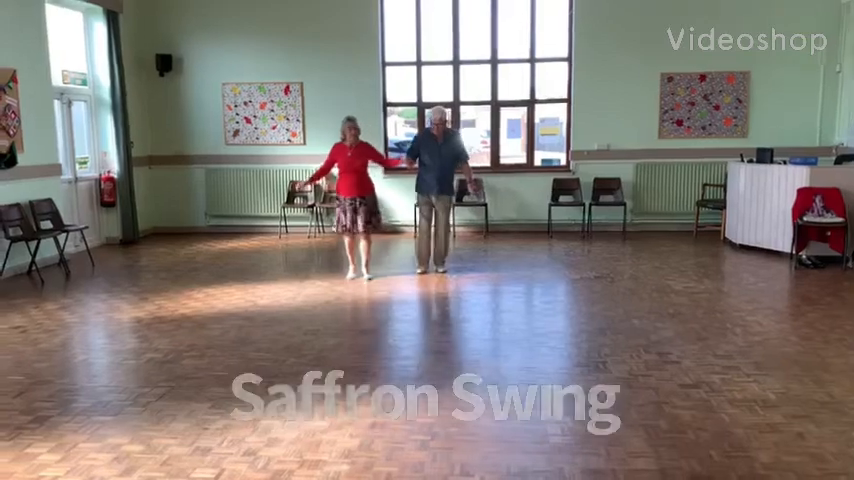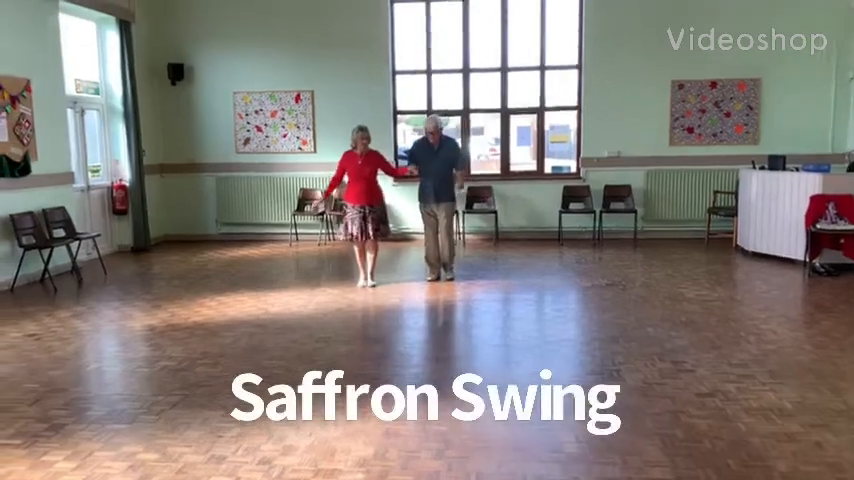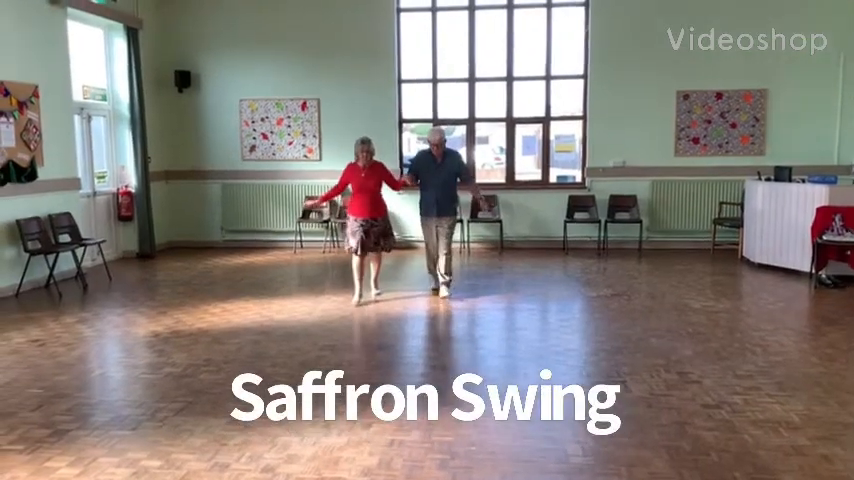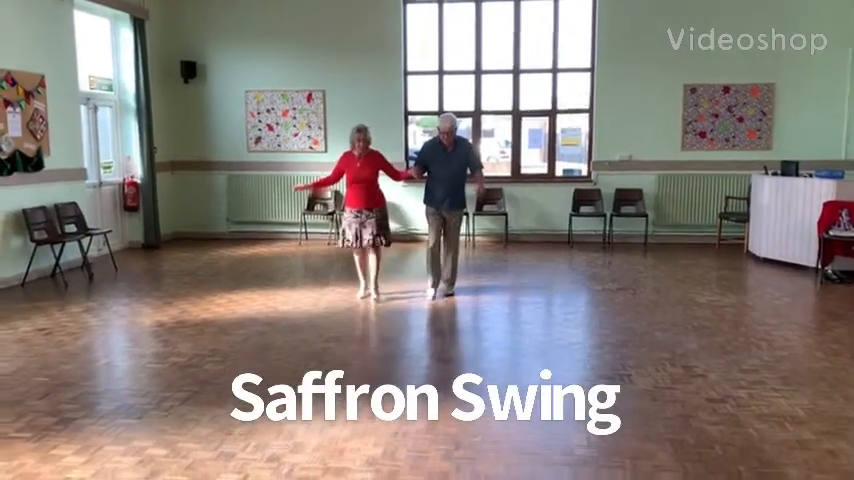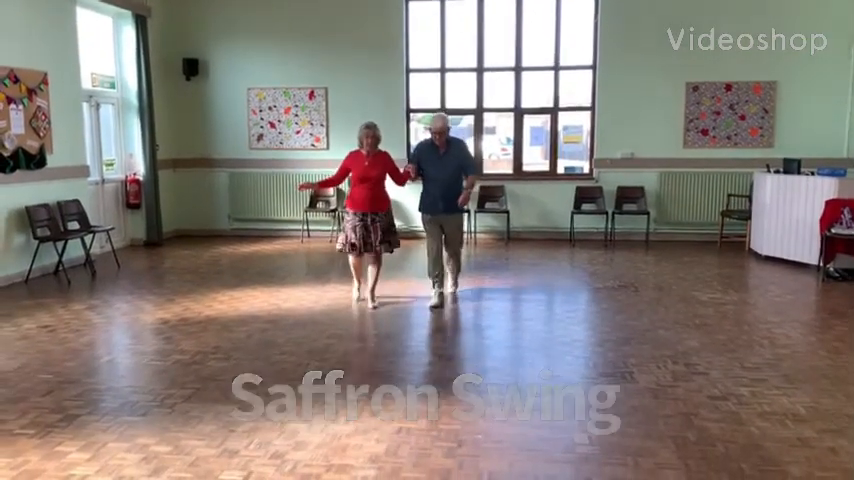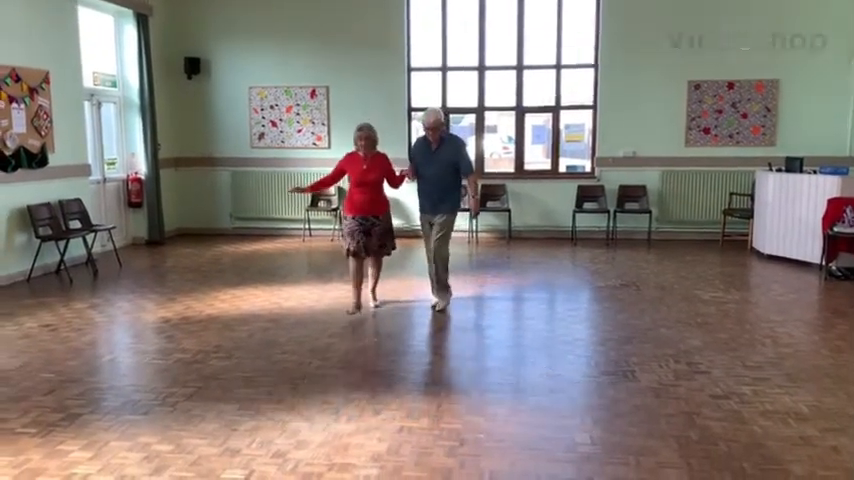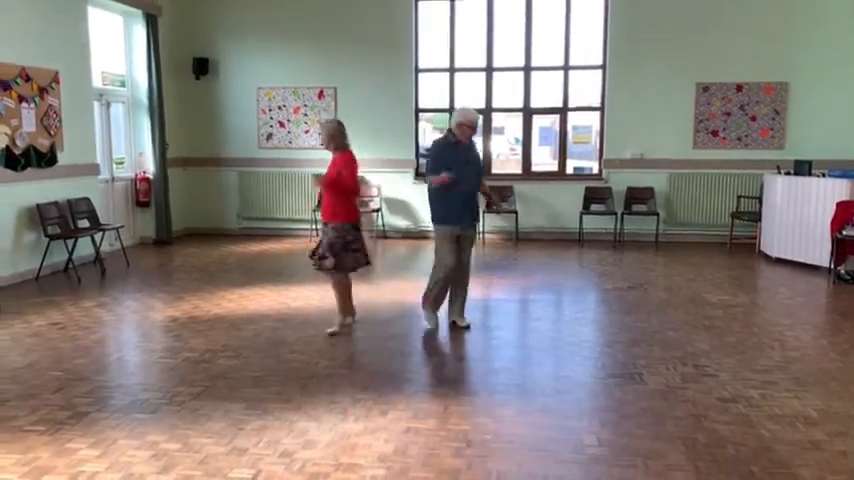
dt=0.7s
person 1, frame 1
left shoulder: (454, 137)
right shoulder: (421, 137)
left elbow: (463, 162)
right elbow: (411, 158)
left wrist: (470, 180)
right wrist: (409, 162)
left hip: (445, 190)
right hip: (424, 189)
left knee: (442, 227)
right knee: (424, 227)
left ankle: (440, 262)
right ankle: (422, 263)
person 1, frame 2
left shoulder: (451, 144)
right shoulder: (418, 145)
left elbow: (460, 168)
right elbow: (412, 165)
left wrist: (460, 181)
right wrist: (413, 168)
left hip: (446, 197)
right hip: (426, 197)
left knee: (446, 233)
right knee: (430, 235)
left ankle: (448, 268)
right ankle: (433, 270)
person 1, frame 3
left shoulder: (454, 157)
right shoulder: (420, 158)
left elbow: (467, 180)
right elbow: (411, 179)
left wrist: (479, 198)
right wrist: (409, 179)
left hip: (448, 212)
right hip: (427, 211)
left knee: (444, 249)
right knee: (431, 248)
left ankle: (444, 284)
right ankle: (436, 279)
person 1, frame 4
left shoulder: (465, 146)
right shoulder: (429, 146)
left elbow: (476, 168)
right elbow: (420, 168)
left wrist: (480, 183)
right wrist: (416, 171)
left hip: (455, 204)
right hip: (433, 203)
left knee: (452, 245)
right knee: (433, 243)
left ankle: (449, 284)
right ankle: (432, 284)
person 1, frame 5
left shoulder: (459, 147)
right shoulder: (422, 148)
left elbow: (471, 172)
right elbow: (415, 174)
left wrist: (467, 190)
right wrist: (412, 172)
left hip: (453, 208)
right hip: (429, 208)
left knee: (454, 248)
right knee: (434, 251)
left ankle: (453, 279)
right ankle: (437, 293)
person 1, frame 6
left shoulder: (455, 144)
right shoulder: (419, 145)
left elbow: (468, 173)
left wrist: (473, 196)
right wrist: (410, 173)
left hip: (446, 208)
right hip: (426, 208)
left knee: (437, 249)
right knee: (431, 252)
left ankle: (443, 292)
right ankle: (438, 293)
person 1, frame 7
left shoulder: (470, 148)
right shoulder: (439, 148)
right elbow: (432, 181)
left wrist: (490, 197)
right wrist: (441, 178)
left hip: (468, 218)
right hip: (445, 219)
left knee: (462, 266)
right knee: (446, 263)
left ankle: (456, 314)
right ankle: (429, 306)
person 2, frame 1
left shoulder: (365, 147)
right shoulder: (337, 148)
left elbow: (384, 161)
right elbow: (325, 168)
left wrist: (399, 161)
right wrist: (309, 181)
left hip: (364, 195)
right hip: (345, 195)
left knee: (364, 231)
right knee: (348, 233)
left ankle: (365, 267)
right ankle: (352, 267)
person 2, frame 2
left shoulder: (375, 155)
right shoulder: (347, 156)
left elbow: (392, 171)
right elbow: (337, 178)
left wrist: (407, 170)
right wrist: (325, 195)
left hip: (373, 202)
right hip: (353, 203)
left knee: (372, 239)
right knee: (357, 240)
left ankle: (370, 275)
right ankle: (362, 274)
person 2, frame 3
left shoulder: (379, 167)
right shoulder: (350, 169)
left elbow: (395, 185)
right elbow: (338, 188)
left wrist: (404, 181)
right wrist: (319, 201)
left hip: (377, 216)
right hip: (357, 217)
left knee: (376, 251)
right knee: (357, 253)
left ankle: (374, 283)
right ankle: (358, 291)
person 2, frame 4
left shoulder: (376, 156)
right shoulder: (346, 158)
left elbow: (395, 175)
right elbow: (332, 178)
left wrist: (410, 173)
right wrist: (310, 186)
left hip: (374, 208)
right hip: (353, 209)
left knee: (373, 246)
right knee: (358, 248)
left ankle: (374, 285)
right ankle: (363, 284)
person 2, frame 5
left shoulder: (384, 157)
right shoulder: (352, 157)
left elbow: (400, 181)
right elbow: (336, 179)
left wrist: (408, 171)
right wrist: (315, 185)
left hip: (379, 211)
right hip: (355, 211)
left knee: (375, 252)
right knee: (354, 251)
left ankle: (371, 293)
right ankle: (358, 285)
person 2, frame 6
left shoulder: (382, 159)
right shoulder: (349, 159)
left elbow: (394, 183)
right elbow: (330, 179)
left wrist: (403, 175)
right wrist: (308, 188)
left hip: (378, 214)
right hip: (355, 214)
left knee: (376, 255)
right knee: (356, 256)
left ankle: (372, 292)
right ankle: (356, 300)
person 2, frame 7
left shoulder: (344, 158)
right shoulder: (340, 156)
left elbow: (354, 190)
left wrist: (329, 180)
right wrist: (326, 181)
left hip: (342, 221)
right hip: (336, 220)
left knee: (334, 269)
right knee: (340, 268)
left ankle: (345, 318)
right ankle: (349, 311)
